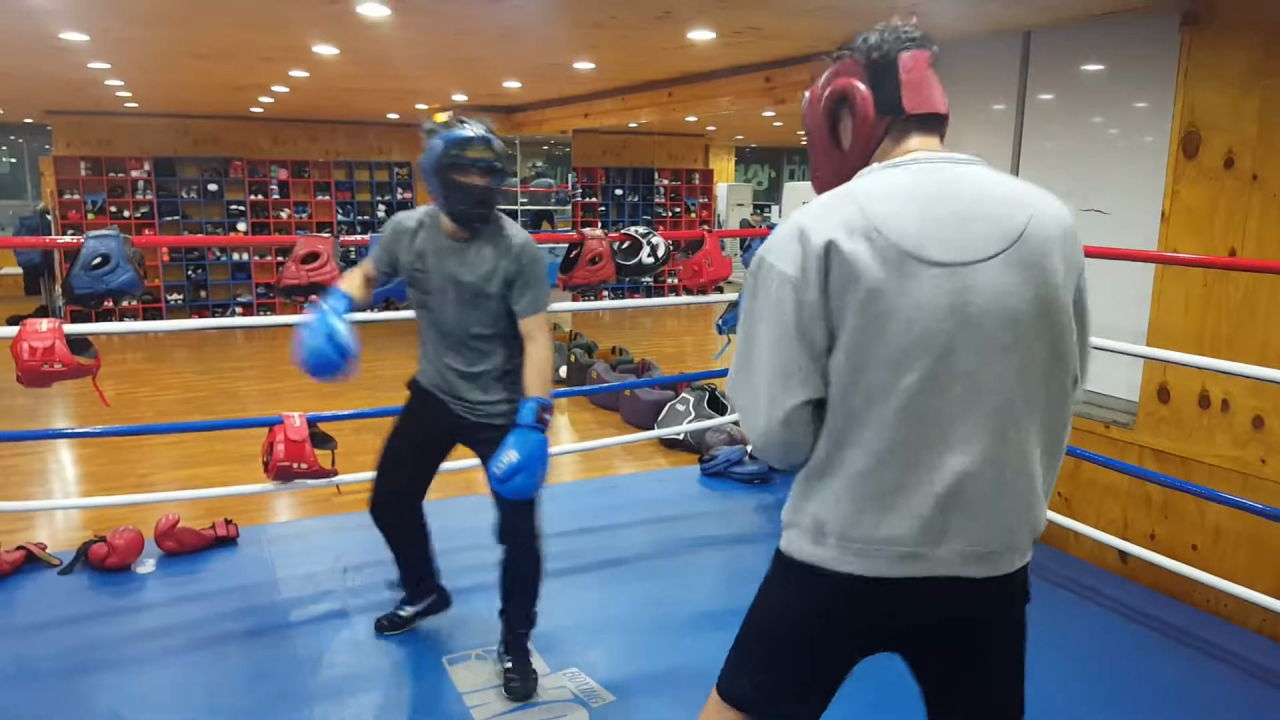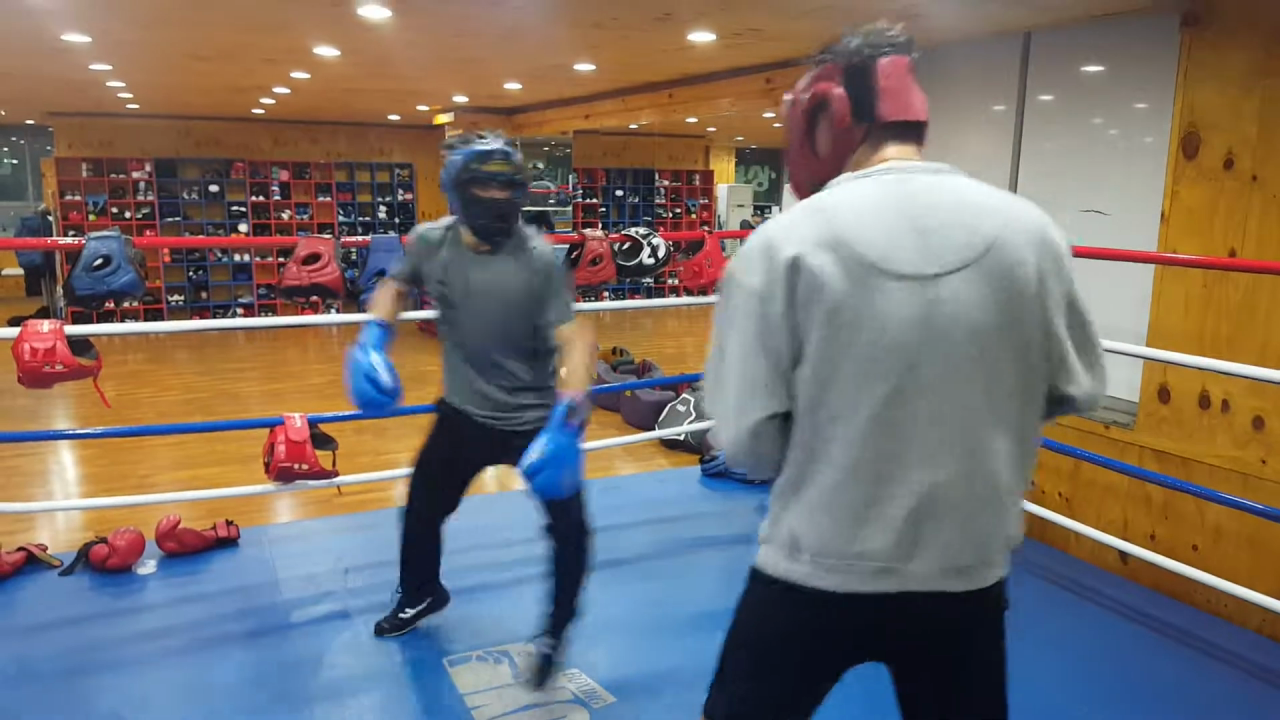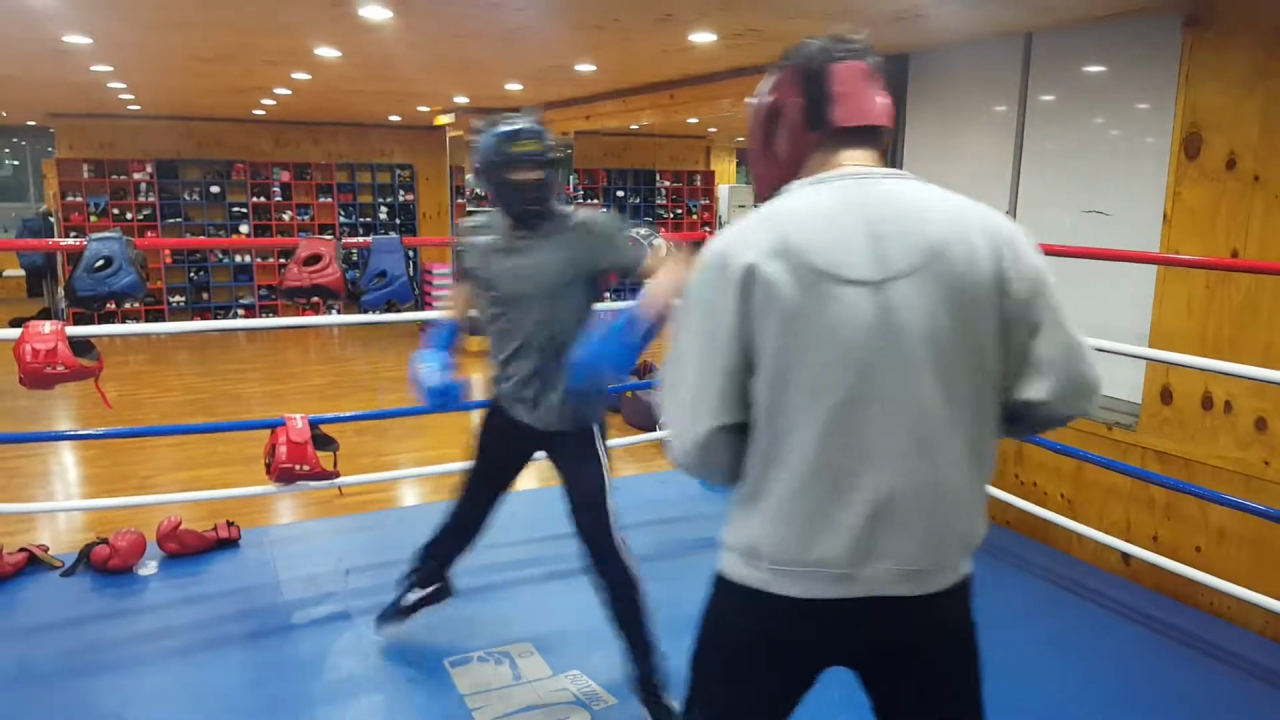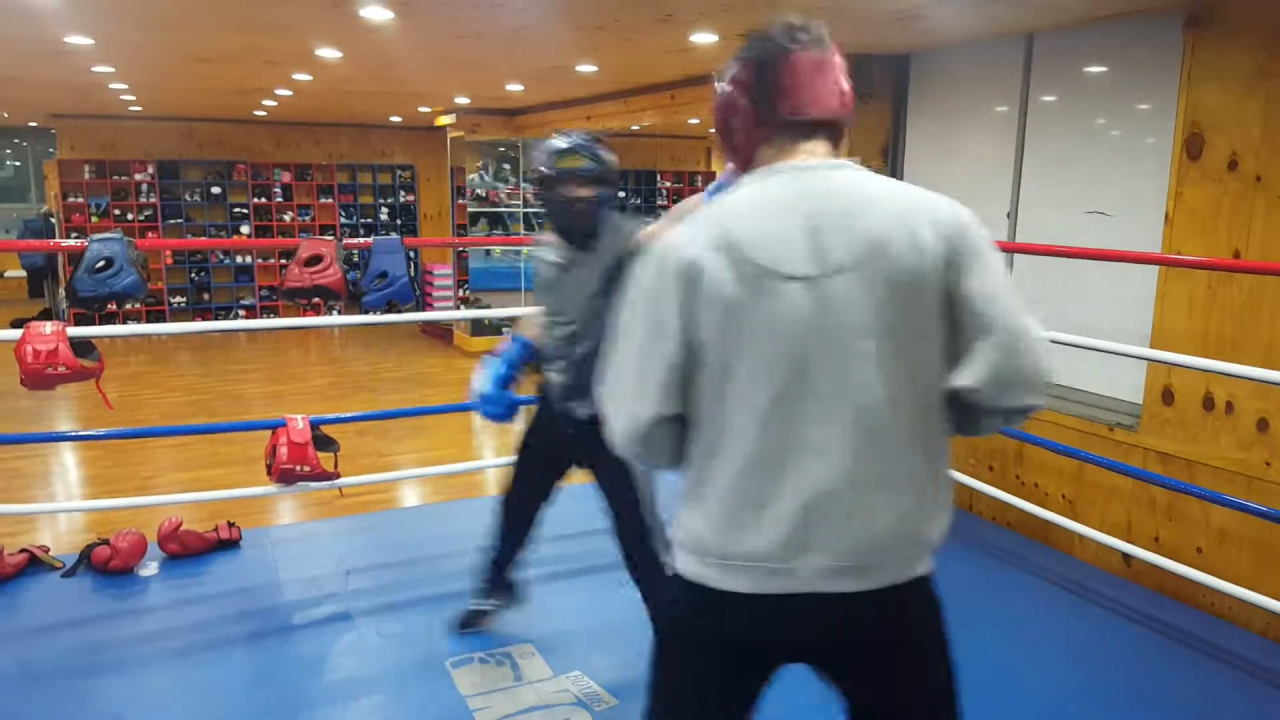
dt=0.1s
person 1, frame 1
left shoulder: (814, 232)
right shoulder: (1050, 222)
left elbow: (779, 431)
right elbow: (1064, 379)
left hip: (839, 557)
right hip: (987, 561)
person 1, frame 2
left shoulder: (784, 243)
right shoulder: (1027, 232)
left elbow: (744, 439)
right elbow: (1075, 388)
left hip: (812, 575)
right hip: (961, 577)
person 1, frame 3
left shoulder: (742, 250)
right shoulder: (986, 235)
left elbow: (701, 446)
right elbow: (1058, 393)
left hip: (774, 580)
right hip: (925, 580)
person 1, frame 4
left shoulder: (686, 244)
right shoulder: (938, 225)
left elbow: (640, 429)
right elbow: (1010, 387)
left hip: (720, 577)
right hip: (880, 580)
person 2, frame 1
left shoulder: (517, 249)
right shoulder: (406, 231)
left elbow: (536, 338)
right elbow: (364, 276)
left wrist: (531, 423)
right wrist: (330, 311)
left hip: (498, 410)
right hip: (434, 396)
left knee: (519, 533)
right knee: (390, 501)
left ankle: (516, 643)
right ankle: (423, 592)
person 2, frame 2
left shoulder: (539, 257)
right shoulder: (427, 242)
left elbow: (575, 345)
right elbow: (395, 287)
left wrist: (566, 423)
right wrist: (371, 342)
left hip: (531, 418)
right hip: (465, 411)
left knee: (569, 535)
right knee: (421, 511)
left ankle: (556, 634)
right ankle: (422, 593)
person 2, frame 3
left shoulder: (586, 232)
right shoulder: (478, 237)
left elbow: (670, 270)
left wrist: (637, 322)
right wrist: (438, 345)
left hip: (571, 415)
right hip: (510, 407)
left knee: (600, 541)
right knee: (472, 507)
left ankle: (644, 667)
right ankle: (429, 580)
person 2, frame 4
left shoulder: (621, 238)
right shoulder: (546, 249)
right wrist: (507, 358)
right hip: (558, 407)
left knee: (637, 541)
right knee: (519, 502)
right ankle: (496, 585)
